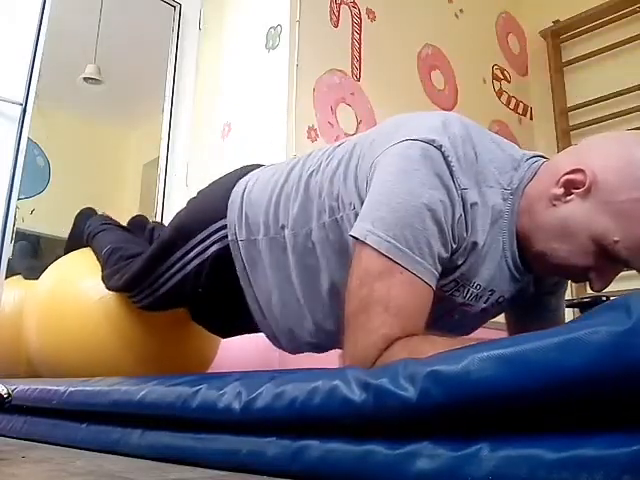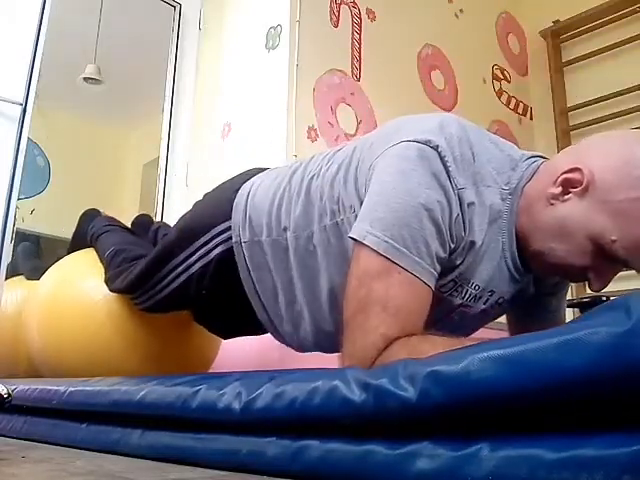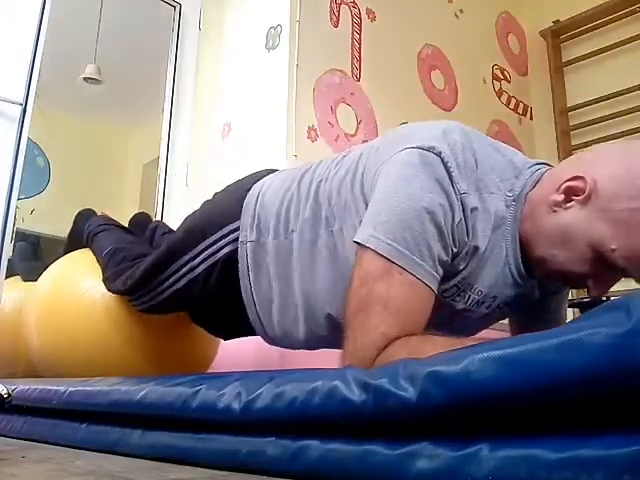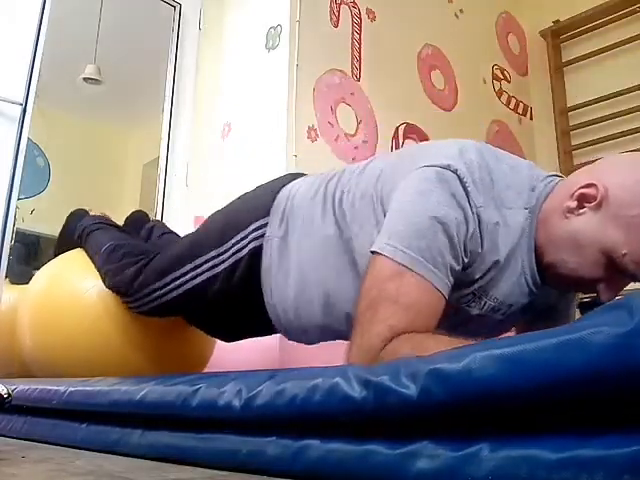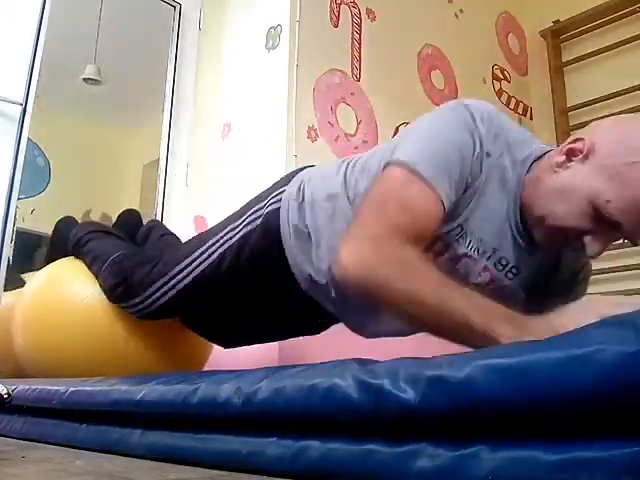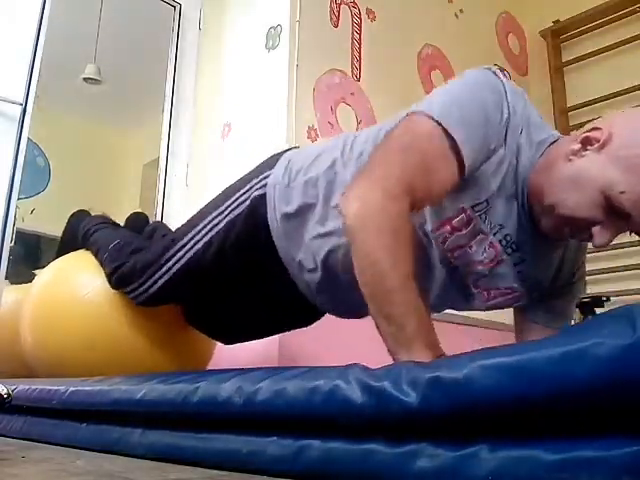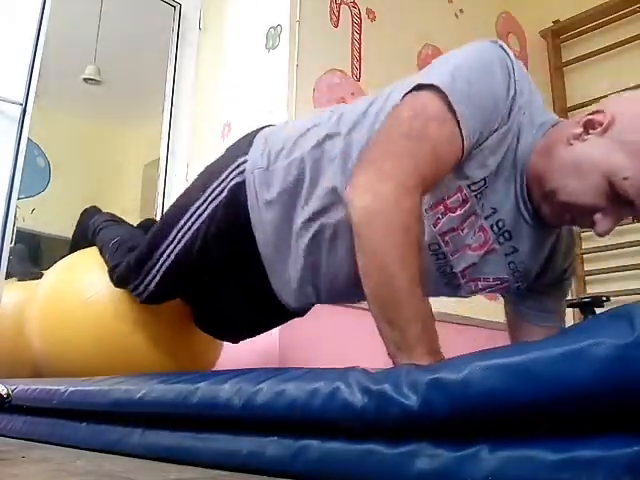
dt=0.2s
person 1, frame 1
left shoulder: (547, 240)
right shoulder: (438, 165)
right elbow: (371, 359)
left hip: (278, 270)
right hip: (241, 229)
left knee: (201, 315)
right knee: (137, 280)
left ankle: (148, 235)
right ankle: (98, 231)
person 1, frame 2
left shoulder: (545, 256)
right shoulder: (436, 165)
right elbow: (368, 360)
right hip: (244, 229)
left knee: (200, 315)
right knee: (138, 280)
left ankle: (151, 235)
right ankle: (101, 231)
person 1, frame 3
left shoulder: (549, 251)
right shoulder: (442, 172)
right elbow: (370, 359)
left hip: (282, 271)
right hip: (252, 230)
left knee: (201, 315)
right knee: (138, 280)
left ankle: (151, 234)
right ankle: (97, 231)
person 1, frame 4
left shoulder: (563, 268)
right shoulder: (458, 186)
right elbow: (376, 354)
left hip: (307, 297)
right hip: (277, 232)
left knee: (196, 312)
right knee: (145, 282)
left ankle: (150, 233)
right ankle: (87, 231)
person 1, frame 5
left shoulder: (565, 264)
right shoulder: (473, 134)
right elbow: (363, 260)
right wrist: (524, 331)
right hip: (293, 228)
left knee: (204, 322)
right knee: (144, 290)
left ankle: (148, 234)
right ankle: (83, 238)
person 1, frame 6
left shoulder: (560, 269)
right shoulder: (493, 105)
right elbow: (370, 204)
right wrist: (424, 369)
right hip: (279, 208)
left knee: (208, 319)
right knee: (143, 282)
left ankle: (147, 235)
right ankle: (92, 232)
person 1, frame 7
left shoulder: (547, 257)
right shoulder: (491, 77)
right elbow: (377, 196)
right hip: (261, 188)
left knee: (216, 324)
right knee: (144, 281)
right ankle: (102, 228)
